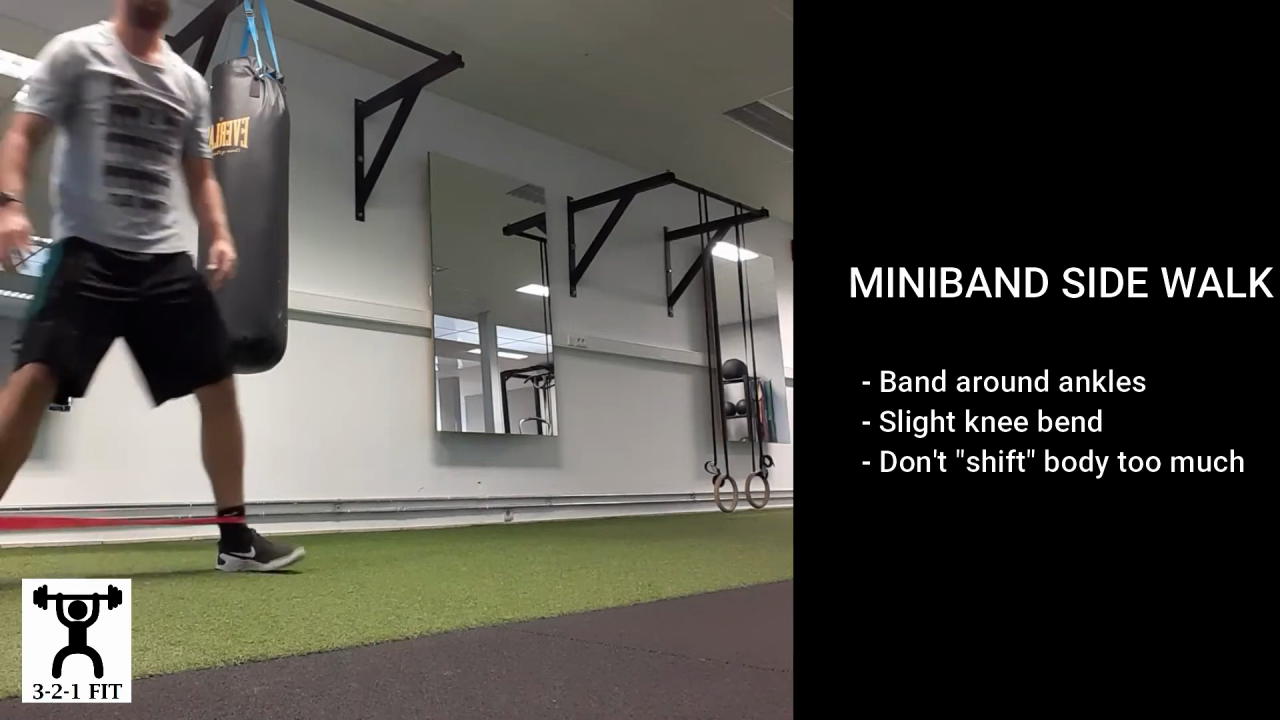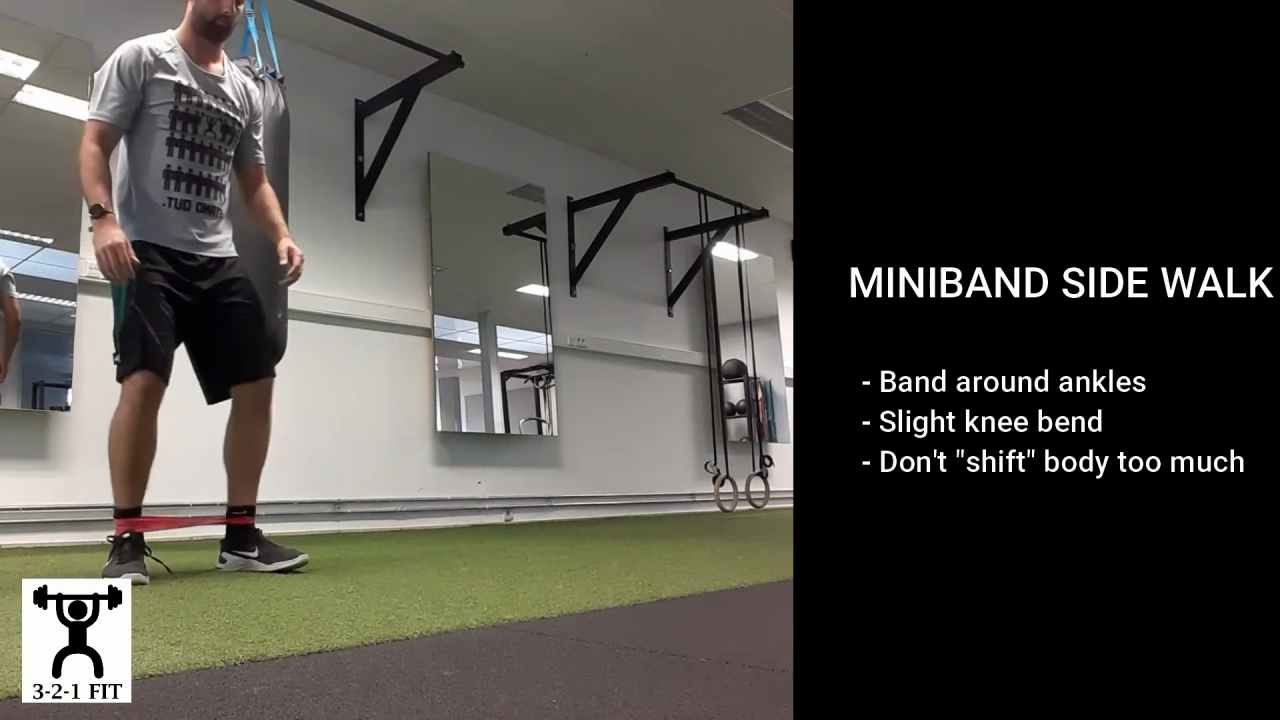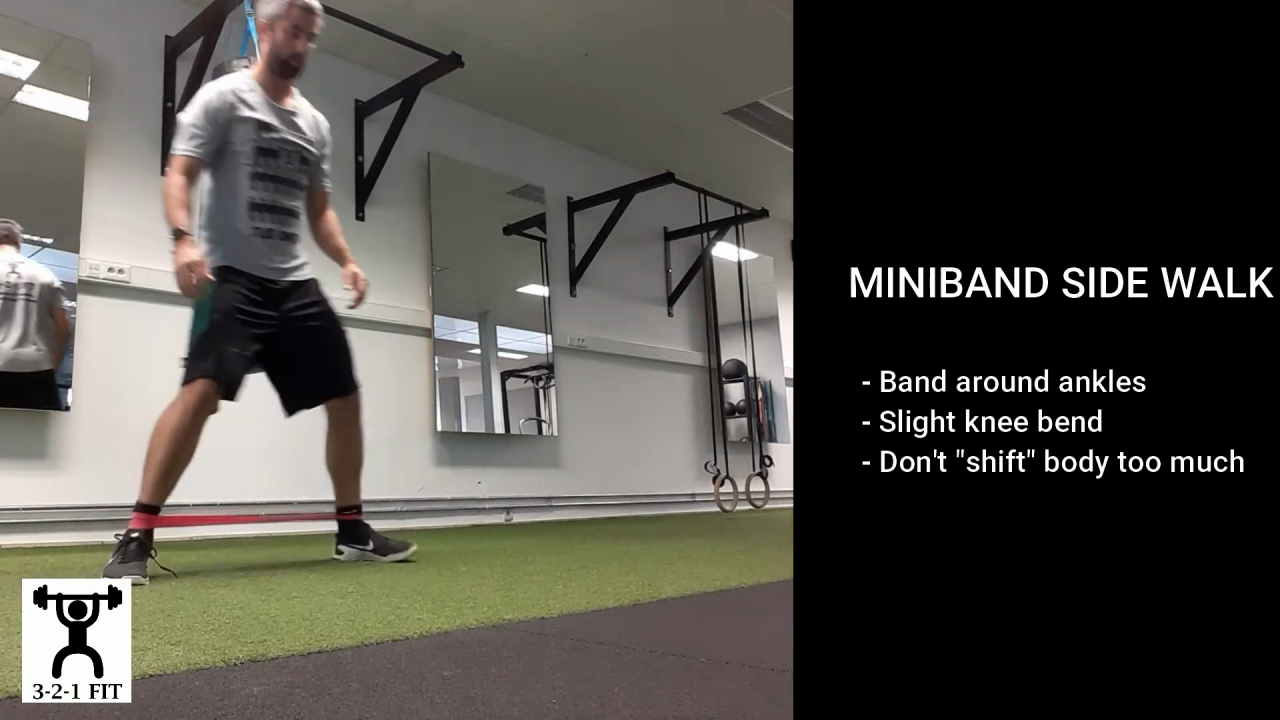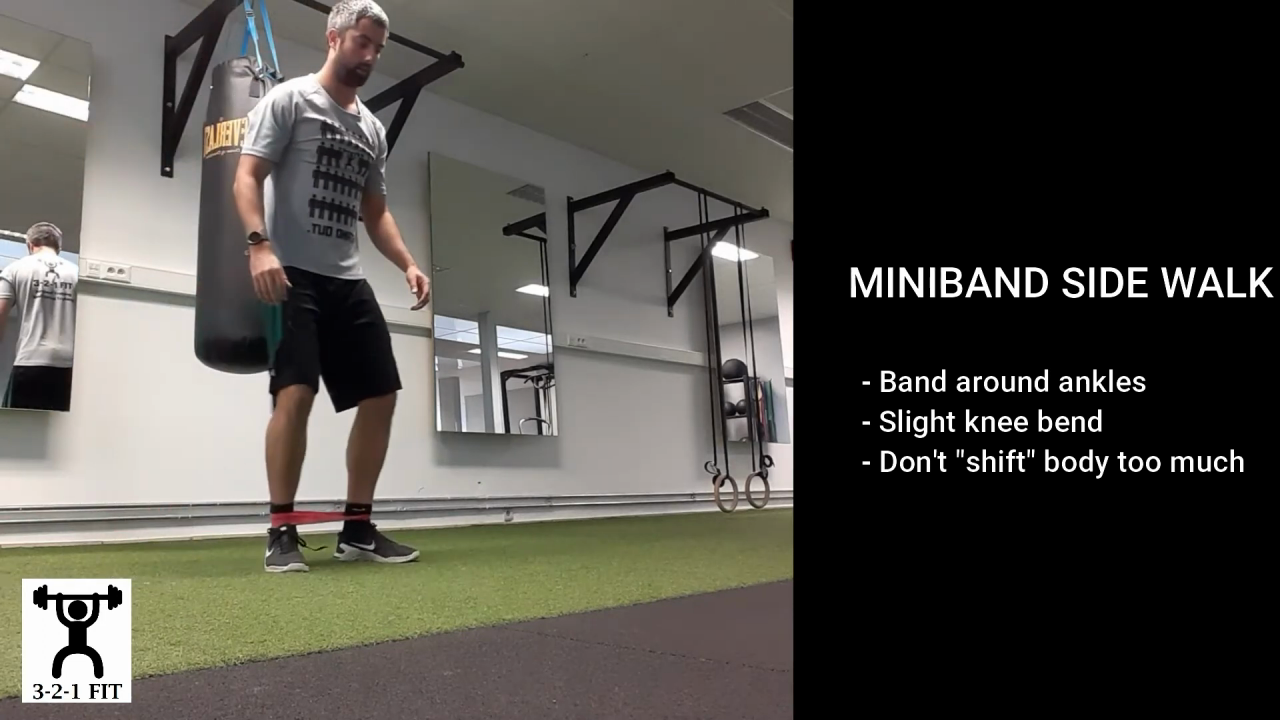
dt=0.5s
person 1, frame 1
left shoulder: (189, 82)
right shoulder: (78, 51)
left elbow: (200, 175)
left wrist: (220, 236)
left hip: (166, 259)
right hip: (91, 249)
left knee: (219, 389)
left ankle: (235, 536)
person 1, frame 2
left shoulder: (245, 91)
right shoulder: (140, 59)
left elbow: (253, 182)
right elbow: (95, 144)
left wrist: (281, 235)
right wrist: (103, 216)
left hip: (219, 259)
right hip: (150, 251)
left knee: (256, 386)
right knee: (144, 383)
left ankle: (241, 536)
right ankle: (126, 539)
person 1, frame 3
left shoulder: (315, 124)
right shoulder: (224, 98)
right elbow: (180, 175)
left wrist: (346, 261)
right wrist: (184, 238)
left hip: (296, 283)
right hip: (235, 276)
left knee: (344, 398)
right knee: (199, 391)
left ankle: (352, 530)
right ankle: (137, 536)
person 1, frame 4
left shoulder: (372, 128)
right shoulder: (288, 100)
right elbow: (247, 176)
left wrist: (407, 263)
right wrist: (259, 244)
left hip: (348, 280)
right hip: (293, 276)
left knee: (380, 397)
right knee: (296, 393)
left ankle: (357, 530)
right ankle: (281, 532)
